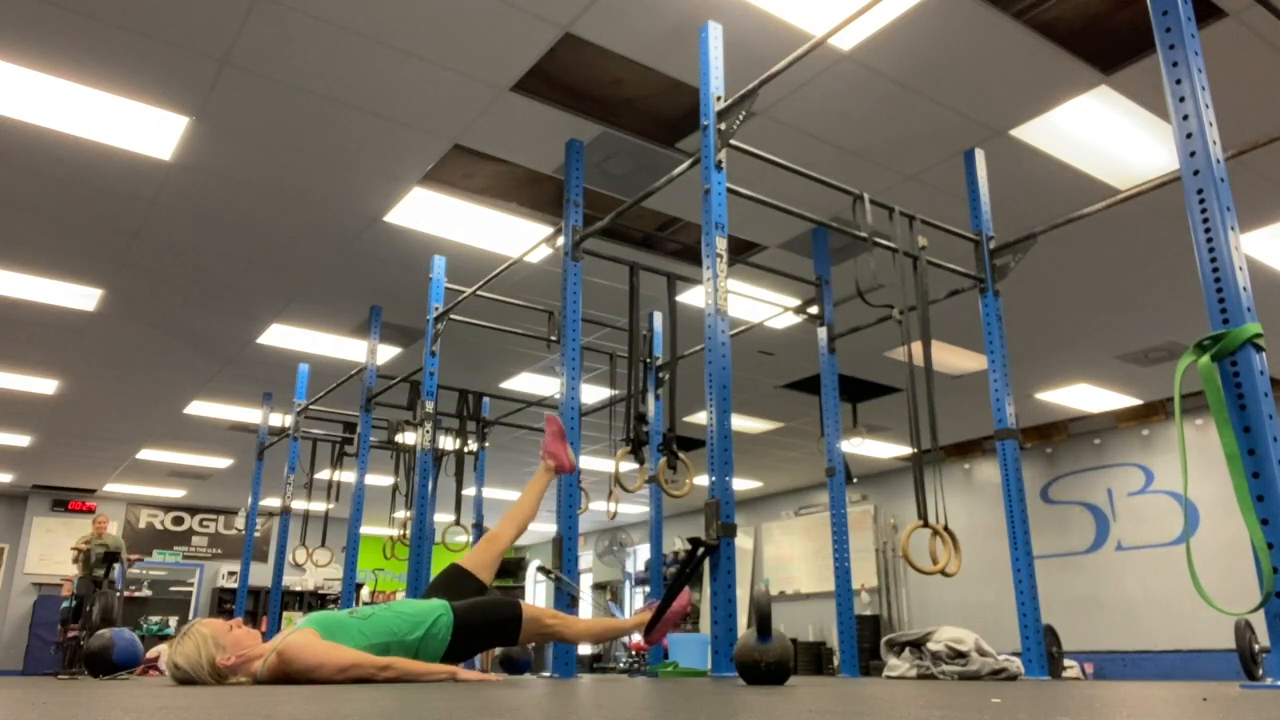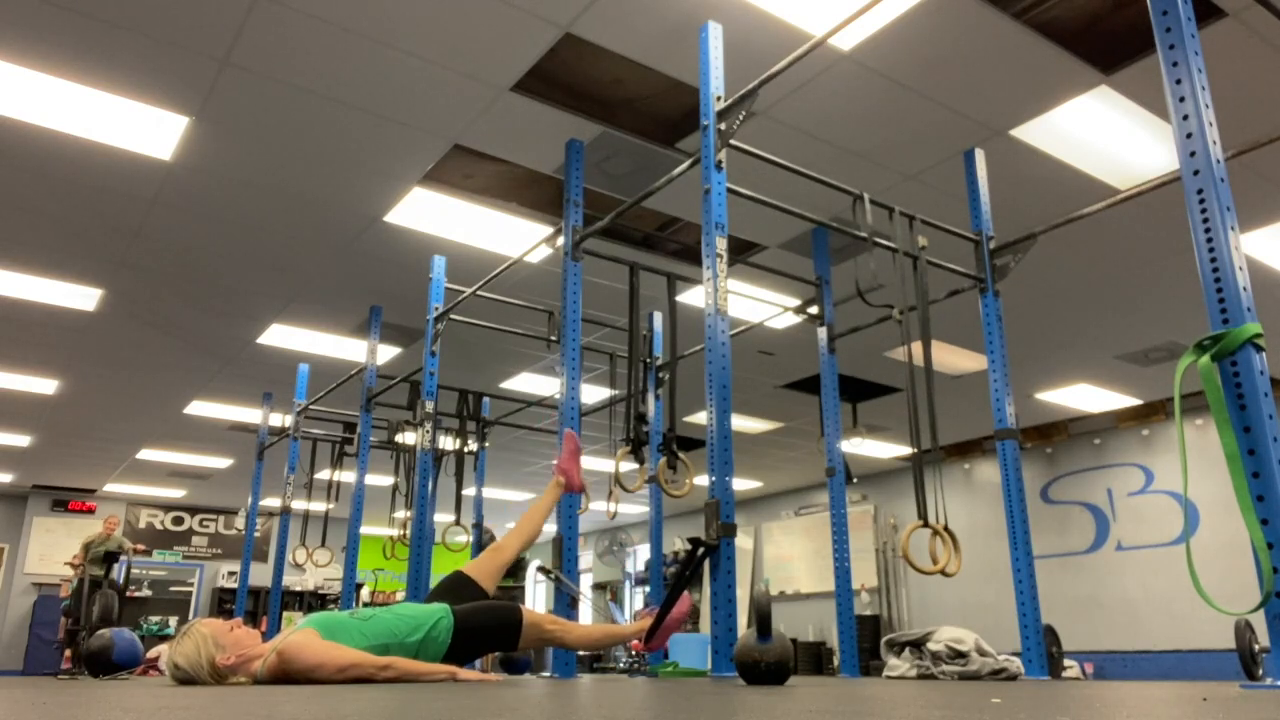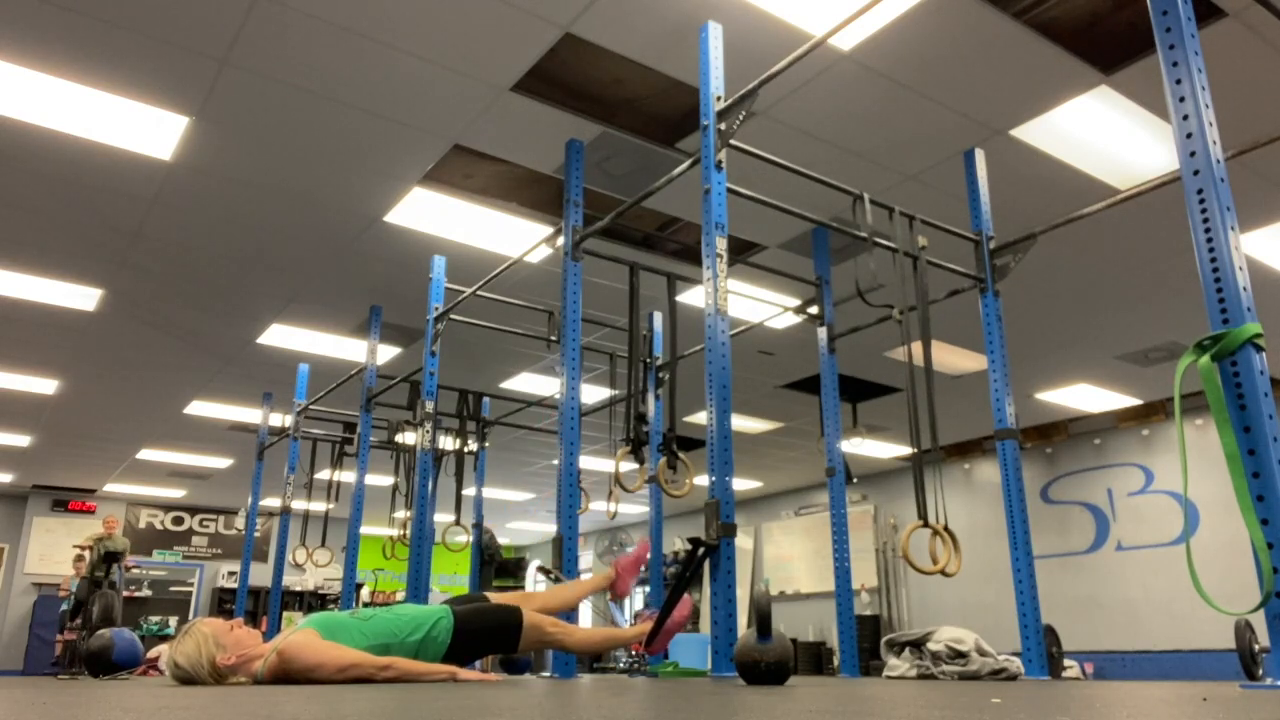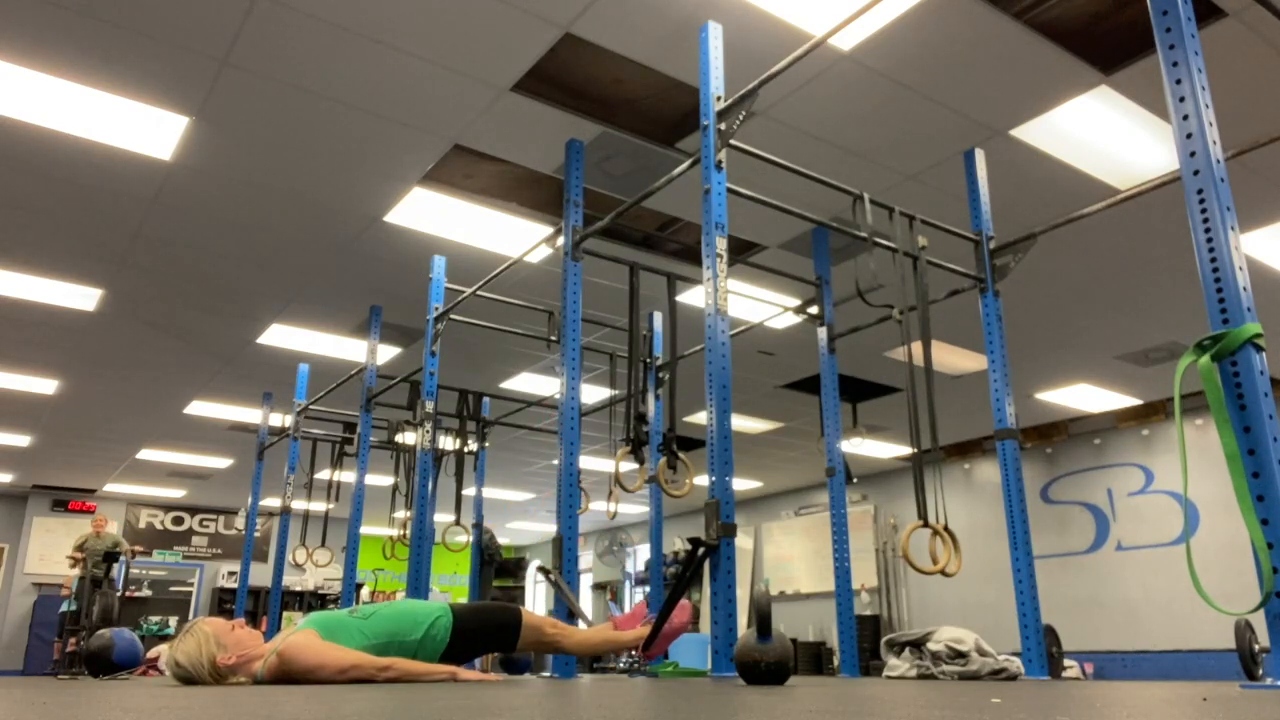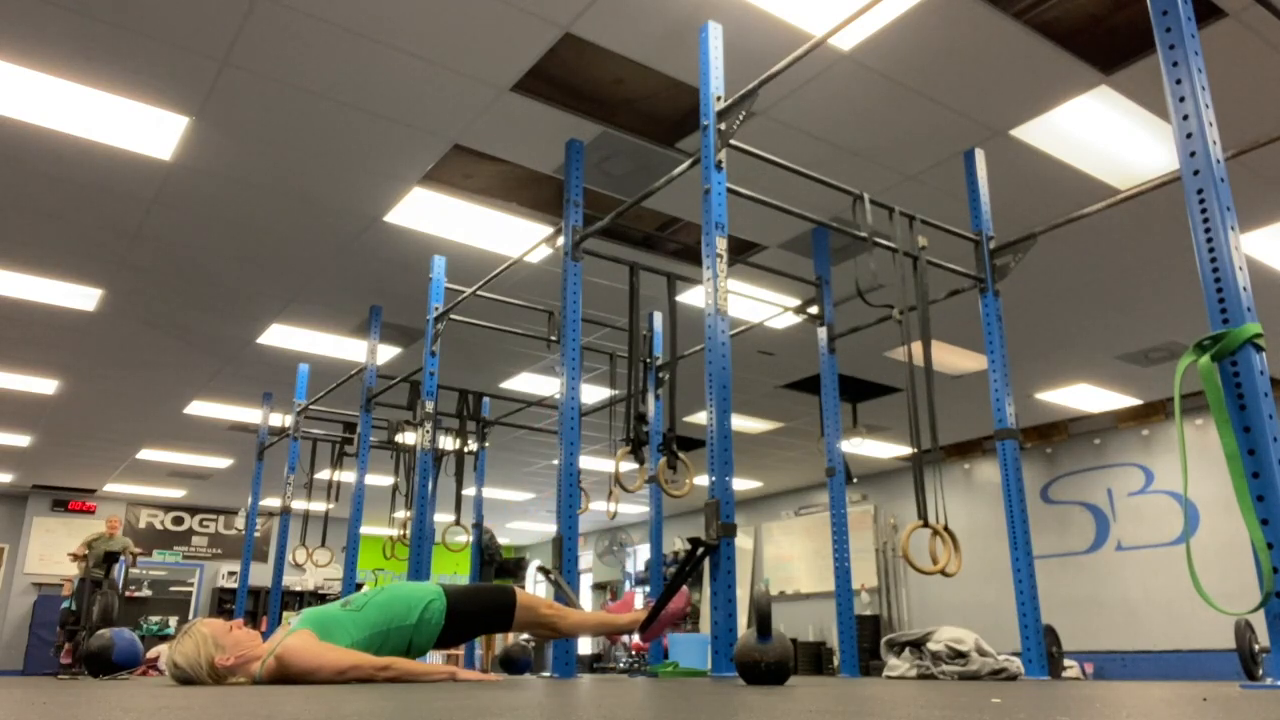
dt=0.4s
person 1, frame 1
left shoulder: (278, 650)
right shoulder: (291, 657)
right elbow: (382, 668)
right wrist: (456, 673)
left hip: (427, 612)
right hip: (440, 633)
left knee: (496, 542)
right knee: (549, 621)
left ankle: (551, 466)
right ankle: (645, 622)
person 1, frame 2
left shoulder: (276, 652)
right shoulder: (289, 656)
right elbow: (381, 668)
right wrist: (457, 674)
left hip: (425, 615)
right hip: (441, 633)
left knee: (502, 551)
right knee: (549, 627)
left ankle: (561, 481)
right ankle: (645, 629)
person 1, frame 3
left shoulder: (275, 650)
right shoulder: (289, 655)
right elbow: (380, 668)
right wrist: (455, 673)
left hip: (430, 621)
right hip: (439, 636)
left knee: (527, 601)
right knee: (547, 627)
left ankle: (613, 576)
right ankle: (646, 633)
person 1, frame 4
left shoulder: (277, 653)
right shoulder: (290, 656)
right elbow: (381, 668)
right wrist: (458, 674)
left hip: (427, 618)
right hip: (439, 632)
left knee: (539, 628)
right knee: (548, 631)
left ankle: (616, 628)
right ankle: (645, 637)
person 1, frame 5
left shoulder: (274, 652)
right shoulder: (288, 659)
right elbow: (380, 668)
right wrist: (456, 675)
left hip: (427, 608)
right hip: (434, 612)
left knee: (534, 616)
right knee: (544, 612)
left ankle: (612, 620)
right ankle: (641, 621)
